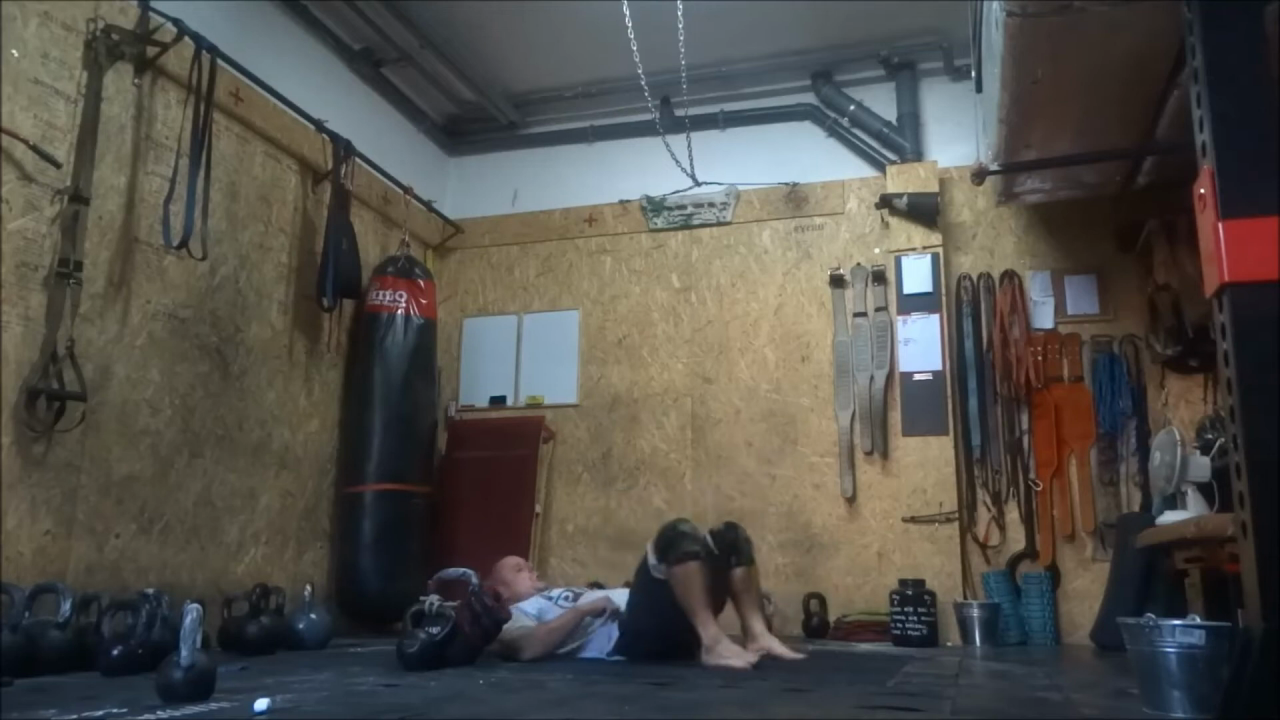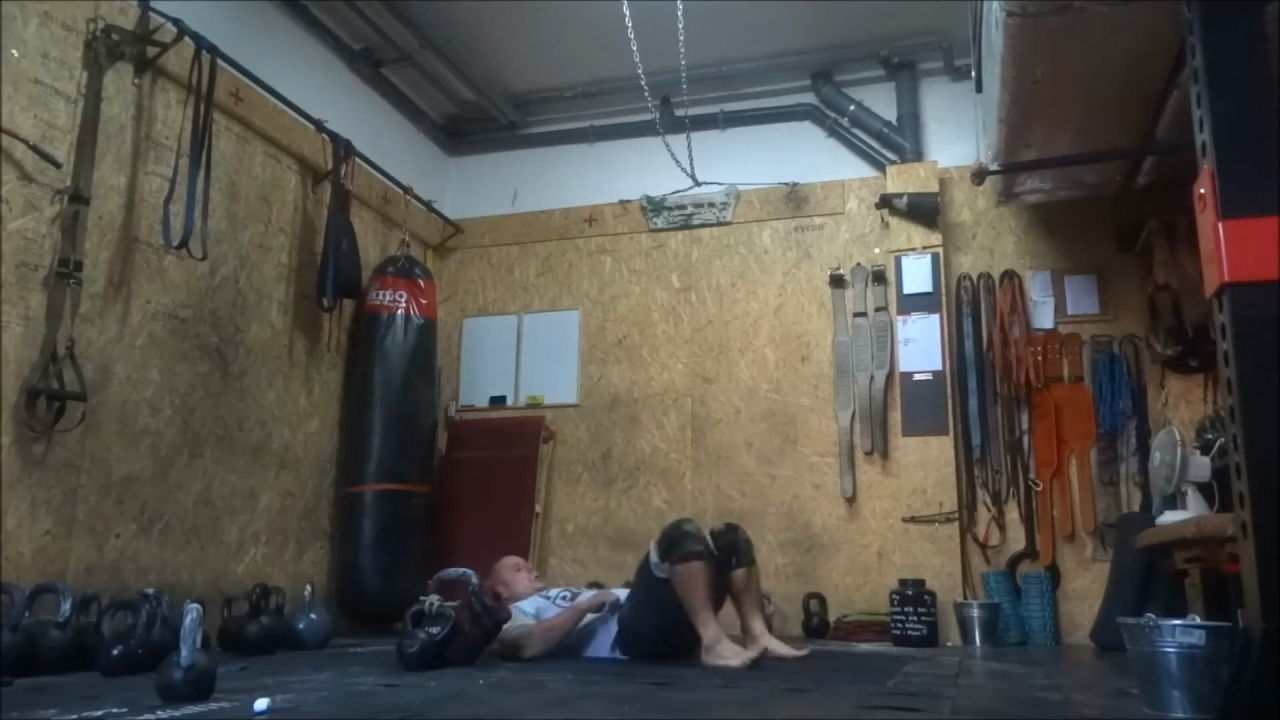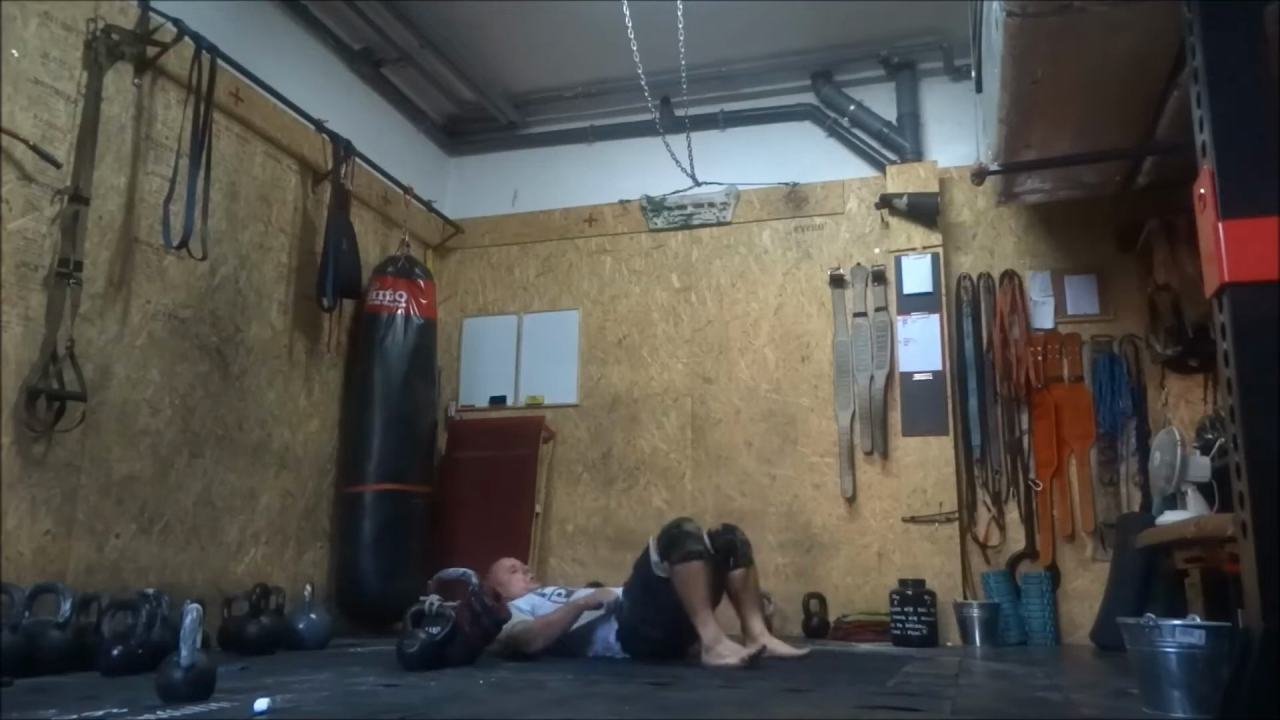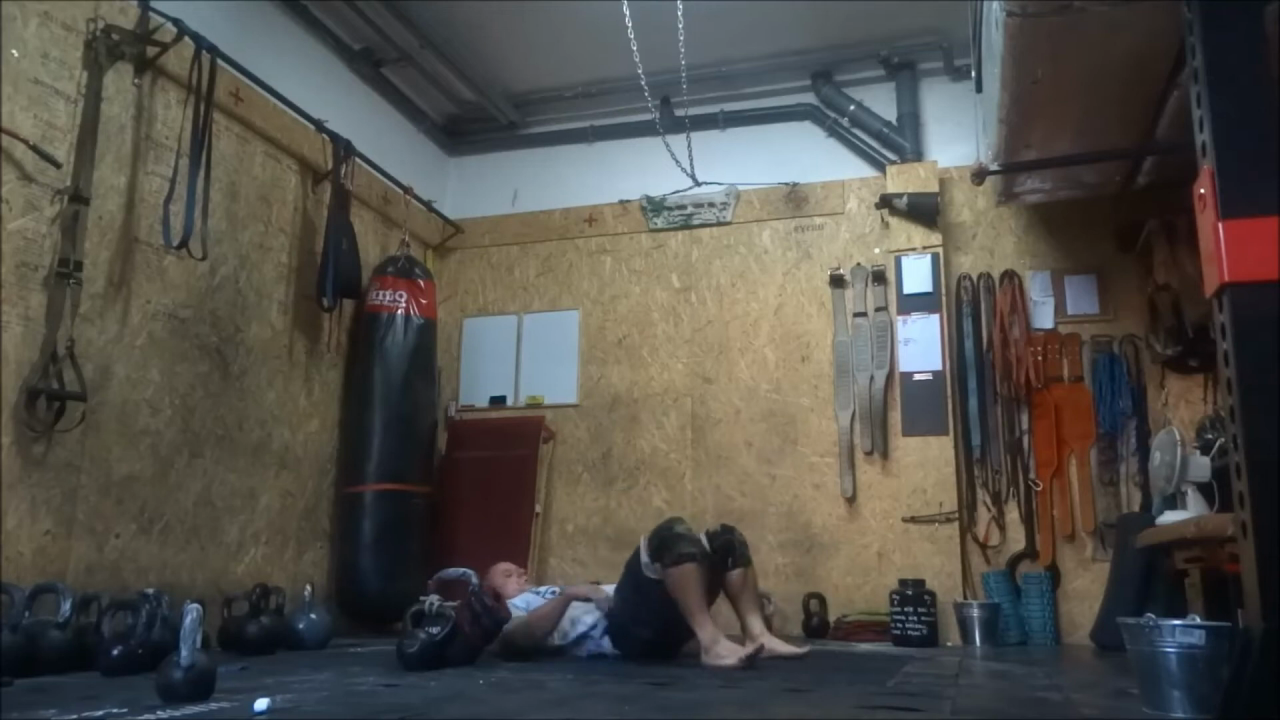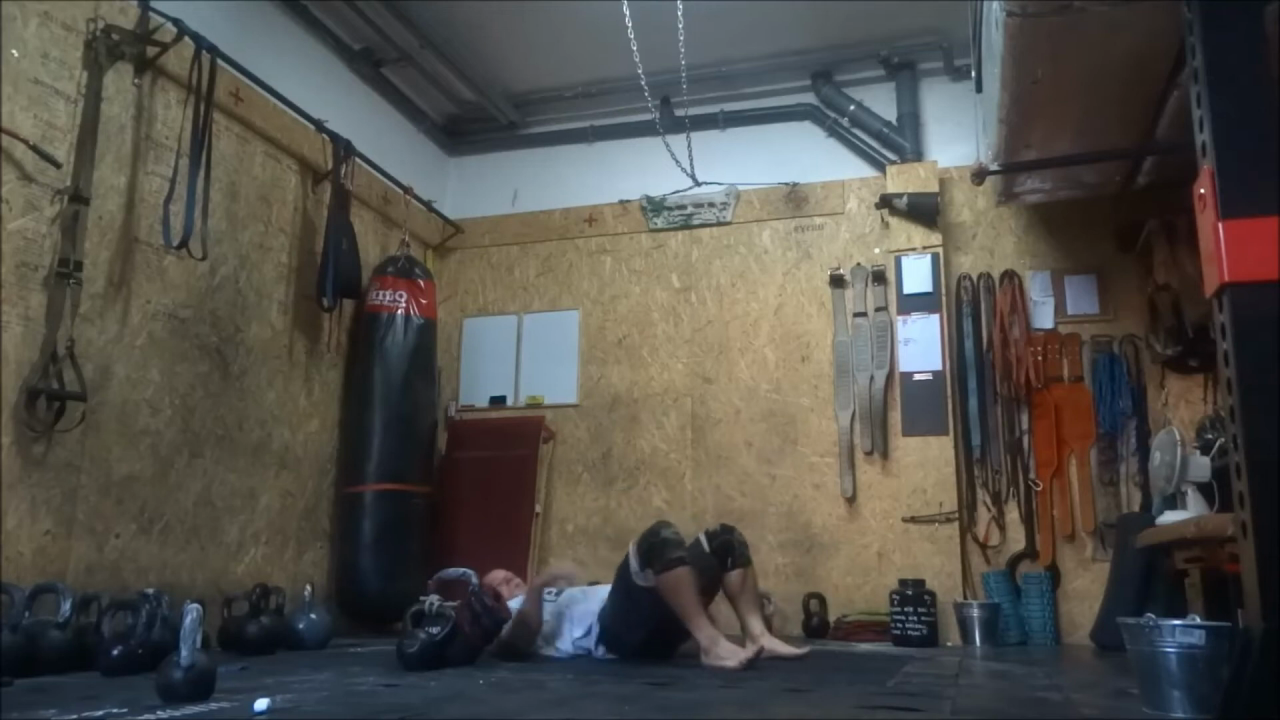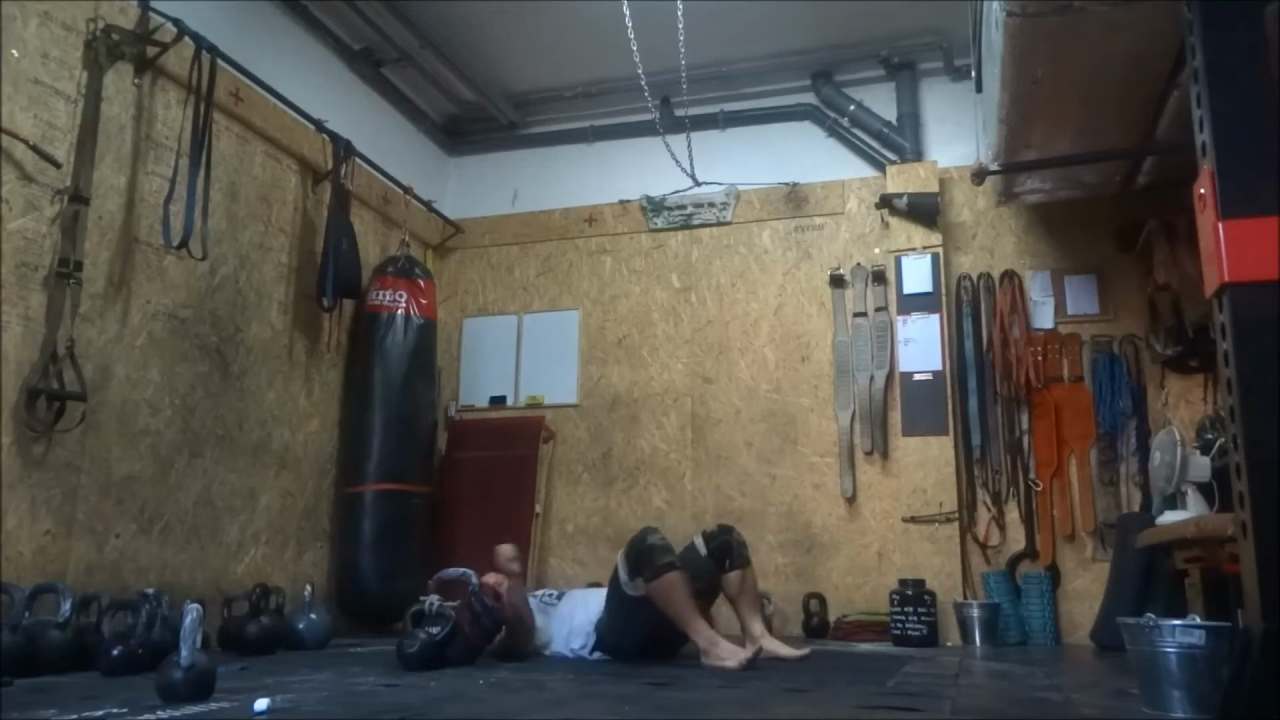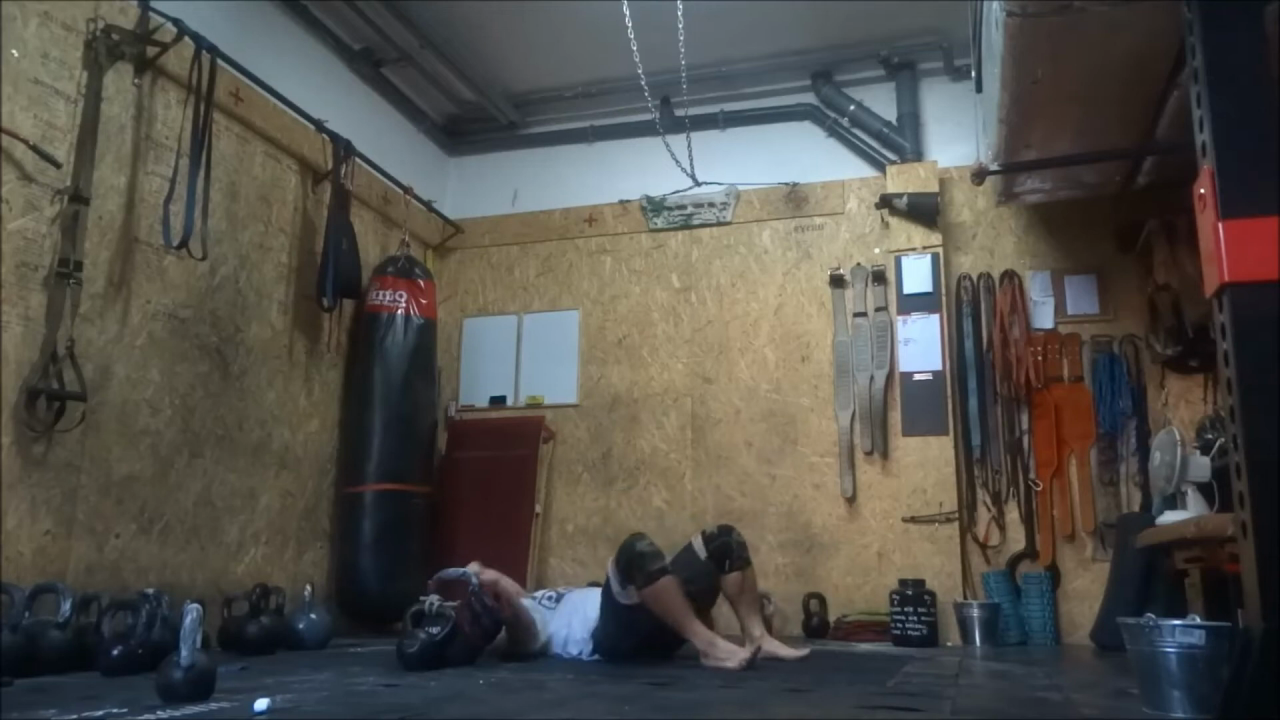
dt=0.1s
person 1, frame 1
left shoulder: (557, 599)
right shoulder: (516, 616)
right elbow: (524, 649)
right wrist: (583, 610)
left hip: (676, 625)
right hip: (633, 636)
left knee: (729, 535)
right knee: (679, 533)
left ankle: (758, 636)
right ankle: (714, 643)
person 1, frame 2
left shoulder: (557, 598)
right shoulder: (515, 615)
right elbow: (525, 647)
right wrist: (586, 605)
left hip: (669, 626)
right hip: (632, 633)
left knee: (729, 537)
right knee: (682, 534)
left ankle: (758, 636)
right ankle: (714, 643)
person 1, frame 3
left shoulder: (553, 597)
right shoulder: (512, 613)
right elbow: (527, 642)
right wrist: (583, 603)
left hip: (666, 623)
right hip: (630, 629)
left knee: (727, 538)
right knee: (682, 532)
left ankle: (758, 635)
right ankle: (713, 643)
person 1, frame 4
left shoulder: (547, 595)
right shoulder: (510, 613)
right elbow: (526, 638)
right wrist: (571, 595)
left hip: (657, 623)
right hip: (622, 629)
left knee: (724, 539)
right knee: (673, 531)
left ankle: (758, 636)
right ankle: (712, 643)
person 1, frame 5
left shoulder: (553, 600)
right shoulder: (509, 615)
right elbow: (521, 638)
right wrist: (539, 583)
left hip: (655, 625)
right hip: (617, 632)
left knee: (723, 538)
right knee: (660, 537)
left ankle: (758, 636)
right ankle: (712, 645)
person 1, frame 6
left shoulder: (555, 602)
right shoulder: (510, 621)
right elbow: (521, 638)
right wrist: (511, 575)
left hip: (654, 624)
right hip: (616, 634)
left knee: (721, 539)
right knee: (647, 543)
left ankle: (758, 637)
right ankle: (711, 645)
person 1, frame 7
left shoulder: (549, 601)
right shoulder: (514, 619)
right elbow: (522, 638)
right wrist: (496, 590)
left hip: (654, 625)
right hip: (616, 636)
left knee: (722, 539)
right knee: (637, 549)
left ankle: (757, 638)
right ankle: (710, 647)
